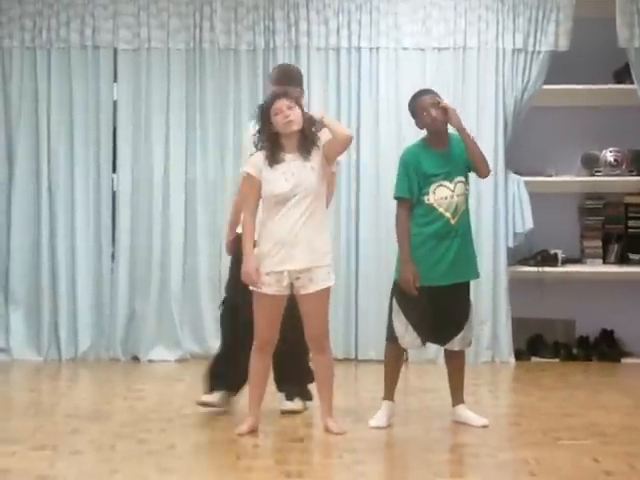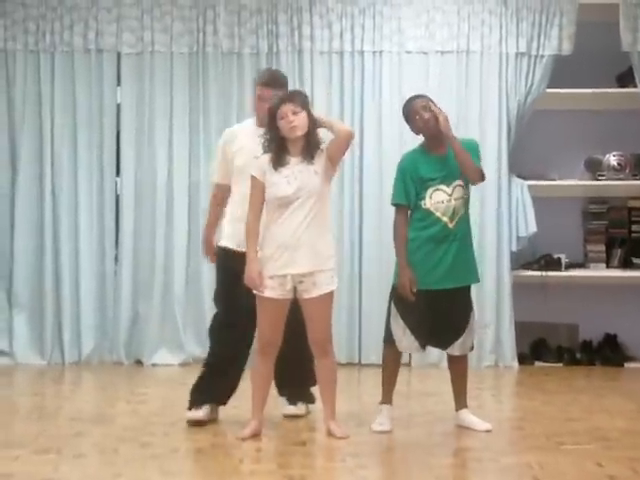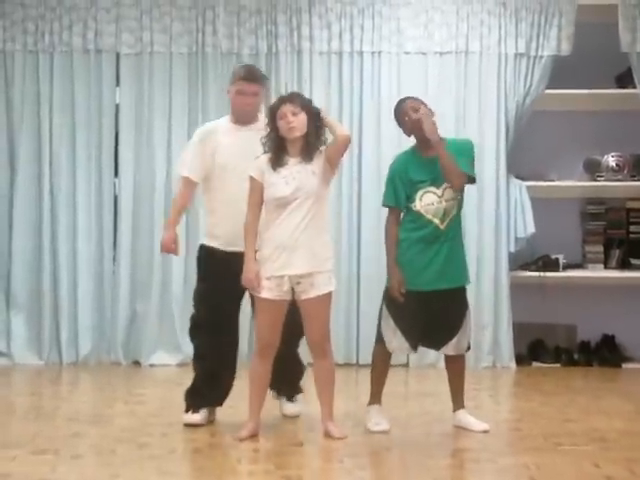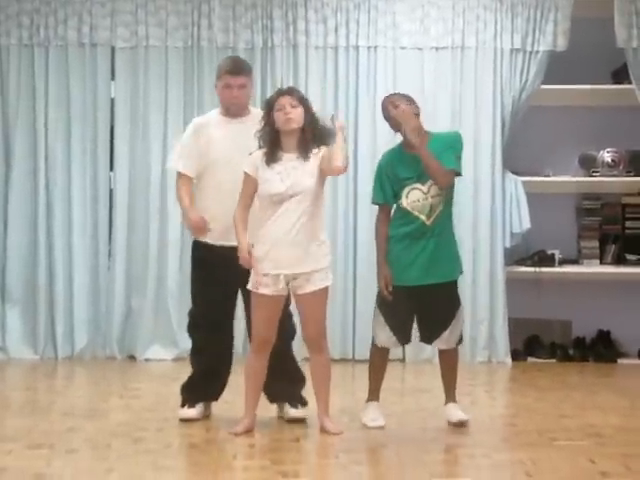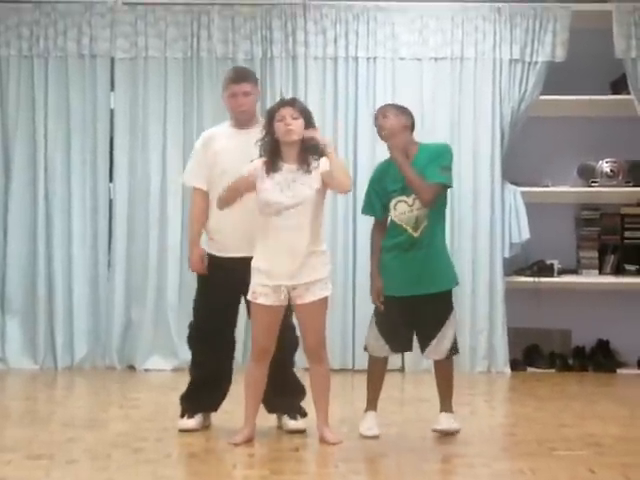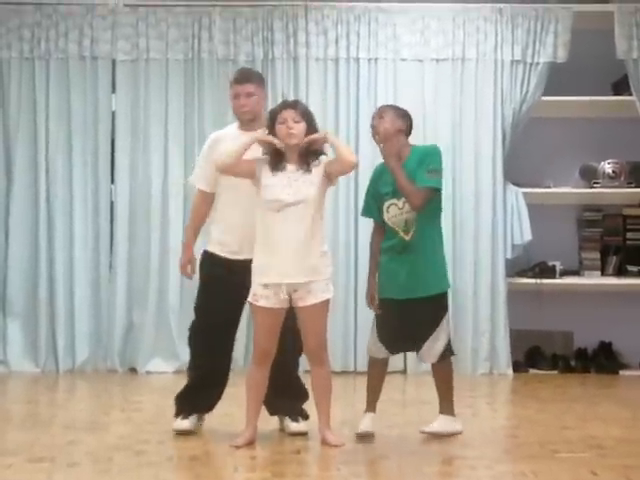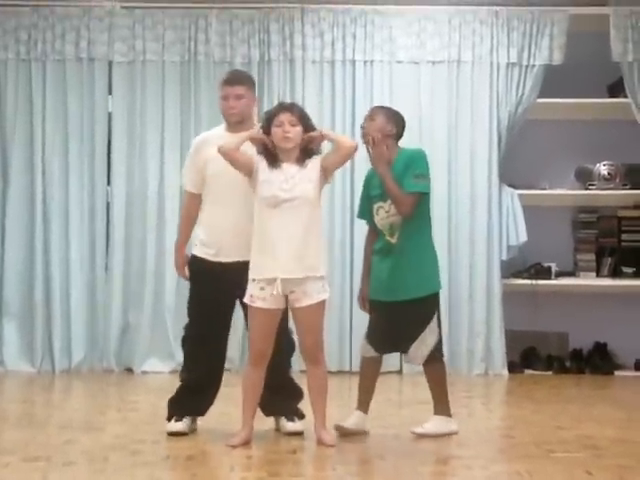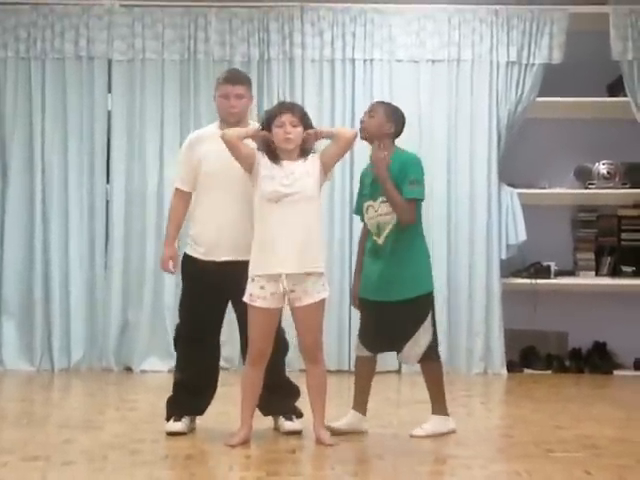
dt=0.2s
person 1, frame 1
right shoulder: (257, 128)
left elbow: (326, 181)
right wrist: (232, 228)
left knee: (292, 318)
right knee: (237, 310)
left ankle: (294, 388)
right ankle: (224, 385)
person 1, frame 2
right shoulder: (233, 135)
right elbow: (221, 189)
right wrist: (209, 234)
right hip: (237, 247)
left knee: (292, 327)
right knee: (229, 324)
left ankle: (297, 394)
right ankle: (208, 399)
person 1, frame 3
right shoulder: (208, 134)
right elbow: (188, 184)
right wrist: (170, 226)
right hip: (218, 248)
left knee: (283, 322)
right knee: (211, 326)
left ankle: (287, 389)
right ankle: (203, 401)
person 1, frame 4
right shoulder: (201, 128)
right elbow: (185, 179)
right wrist: (190, 211)
right hip: (212, 244)
left knee: (274, 322)
right knee: (208, 323)
left ankle: (287, 396)
right ankle: (199, 396)
person 1, frame 5
right shoulder: (210, 140)
right elbow: (199, 194)
right wrist: (194, 243)
right hip: (219, 255)
left knee: (278, 335)
right knee: (210, 334)
left ankle: (286, 406)
right ankle: (198, 406)
person 1, frame 6
right shoulder: (217, 142)
right elbow: (204, 197)
right wrist: (187, 246)
right hip: (221, 257)
left knee: (283, 338)
right knee: (209, 333)
left ankle: (289, 409)
right ankle: (192, 407)
person 1, frame 7
right shoulder: (204, 143)
right elbow: (192, 199)
right wrist: (180, 247)
right hip: (209, 259)
left knee: (273, 338)
right knee: (202, 338)
left ankle: (284, 409)
right ankle: (186, 409)
person 1, frame 8
right shoulder: (197, 141)
right elbow: (182, 195)
right wrist: (169, 241)
left hip: (253, 259)
right hip: (201, 258)
right knee: (195, 337)
left ankle: (281, 408)
right ankle: (184, 409)
person 2, frame 1
left shoulder: (319, 155)
right shoulder: (260, 161)
left elbow: (346, 136)
right elbow: (248, 212)
left wrist: (320, 119)
right wrist: (247, 257)
left hip: (312, 260)
right hip: (271, 260)
left knee: (319, 340)
right knee: (263, 342)
left ankle: (327, 414)
right ankle: (253, 415)
person 2, frame 2
left shoulder: (323, 159)
right shoulder: (265, 164)
left elbow: (346, 133)
right elbow: (253, 216)
left wrist: (321, 120)
right wrist: (251, 260)
left hip: (316, 263)
right hip: (275, 263)
left knee: (322, 344)
right knee: (266, 345)
left ankle: (330, 418)
right ankle: (256, 419)
person 2, frame 3
left shoulder: (323, 160)
right shoulder: (264, 164)
left elbow: (344, 137)
right elbow: (252, 216)
left wrist: (324, 120)
right wrist: (249, 261)
left hip: (314, 264)
right hip: (273, 264)
left knee: (320, 345)
right knee: (264, 346)
left ankle: (328, 419)
right ankle: (253, 420)
person 2, frame 4
left shoulder: (318, 157)
right shoulder: (259, 160)
left elbow: (339, 167)
right elbow: (242, 208)
left wrist: (338, 132)
right wrist: (242, 240)
left hip: (310, 261)
right hip: (268, 261)
left knee: (316, 340)
right knee: (260, 342)
left ankle: (324, 415)
right ankle: (249, 415)
person 2, frame 5
left shoulder: (319, 167)
right shoulder: (260, 168)
left elbow: (345, 186)
right elbow: (223, 202)
left wrist: (329, 148)
right wrist: (242, 183)
left hip: (310, 271)
right hip: (268, 271)
left knee: (316, 350)
right knee: (260, 351)
left ankle: (323, 424)
right ankle: (248, 425)
person 2, frame 6
left shoulder: (321, 167)
right shoulder: (263, 167)
left elbow: (351, 163)
right elbow: (223, 166)
left wrist: (329, 138)
right wrist: (253, 139)
left hip: (311, 272)
right hip: (269, 272)
left knee: (317, 352)
right knee: (262, 354)
left ankle: (325, 427)
right ankle: (250, 428)
person 2, frame 7
left shoulder: (316, 168)
right shoulder: (259, 167)
left elbow: (350, 147)
right elbow: (225, 150)
left wrist: (324, 134)
right wrist: (251, 135)
left hip: (307, 272)
right hip: (265, 272)
left knee: (313, 352)
right knee: (258, 354)
left ankle: (321, 426)
right ankle: (246, 427)
person 2, frame 8
left shoulder: (316, 165)
right shoulder: (259, 164)
left elbow: (349, 134)
right elbow: (228, 135)
left wrist: (319, 133)
right wrist: (256, 133)
left hip: (308, 270)
right hip: (266, 270)
left knee: (312, 351)
right knee: (257, 354)
left ankle: (319, 425)
right ankle: (245, 426)
person 3, frame 1
left shoulder: (461, 146)
right shoulder: (412, 156)
left elbow: (484, 171)
right elbow: (403, 212)
left wrist: (460, 126)
right wrist: (406, 262)
left hip: (456, 262)
right hip: (420, 263)
left knee: (456, 336)
right knee: (398, 335)
left ankle: (458, 405)
right ankle: (387, 403)
person 3, frame 2
left shoulder: (466, 147)
right shoulder: (410, 162)
left elbow: (476, 177)
right elbow: (401, 217)
left wrist: (450, 134)
right wrist: (402, 266)
left hip: (456, 266)
right hip: (418, 267)
left knee: (458, 340)
right knee: (396, 338)
left ankle: (461, 409)
right ankle: (385, 406)
person 3, frame 3
left shoulder: (461, 147)
right shoulder: (401, 163)
left elbow: (458, 182)
right elbow: (393, 218)
left wrist: (436, 140)
right wrist: (392, 267)
left hip: (448, 266)
right hip: (410, 268)
left knee: (455, 341)
right knee: (387, 338)
left ankle: (459, 409)
right ankle: (375, 406)
person 3, frame 4
left shoulder: (449, 141)
right shoulder: (389, 160)
left elbow: (444, 181)
right elbow: (383, 215)
left wrist: (417, 141)
right wrist: (382, 263)
left hip: (440, 260)
right hip: (400, 263)
left knee: (447, 335)
right knee: (382, 336)
left ankle: (451, 403)
right ankle: (372, 402)
person 3, frame 5
left shoulder: (439, 153)
right shoulder: (381, 172)
left elbow: (427, 196)
right elbow: (379, 227)
left wrist: (400, 158)
right wrist: (374, 275)
left hip: (433, 272)
right hip: (394, 275)
left knee: (441, 346)
right knee: (379, 345)
left ankle: (446, 412)
right ankle: (371, 412)
person 3, frame 6
left shoulder: (429, 155)
right shoulder: (379, 174)
left elbow: (417, 200)
right elbow: (378, 229)
left wrist: (392, 162)
right wrist: (371, 277)
left hip: (426, 274)
right hip: (391, 277)
left knee: (436, 348)
right knee: (379, 346)
left ankle: (448, 415)
right ankle: (370, 413)
person 3, frame 7
left shoulder: (415, 159)
right shoulder: (371, 177)
left elbow: (405, 207)
right elbow: (373, 231)
left wrist: (382, 167)
right wrist: (365, 279)
left hip: (417, 277)
right hip: (383, 279)
left knee: (428, 349)
right knee: (371, 346)
left ankle: (444, 415)
right ankle: (360, 414)
person 3, frame 8
left shoulder: (408, 162)
right shoulder: (367, 173)
left elbow: (409, 217)
right elbow: (367, 229)
left wrist: (383, 174)
right wrist: (357, 276)
left hip: (409, 277)
right hip: (375, 278)
left knee: (424, 348)
right knee: (365, 345)
left ankle: (442, 415)
right ankle: (358, 414)
